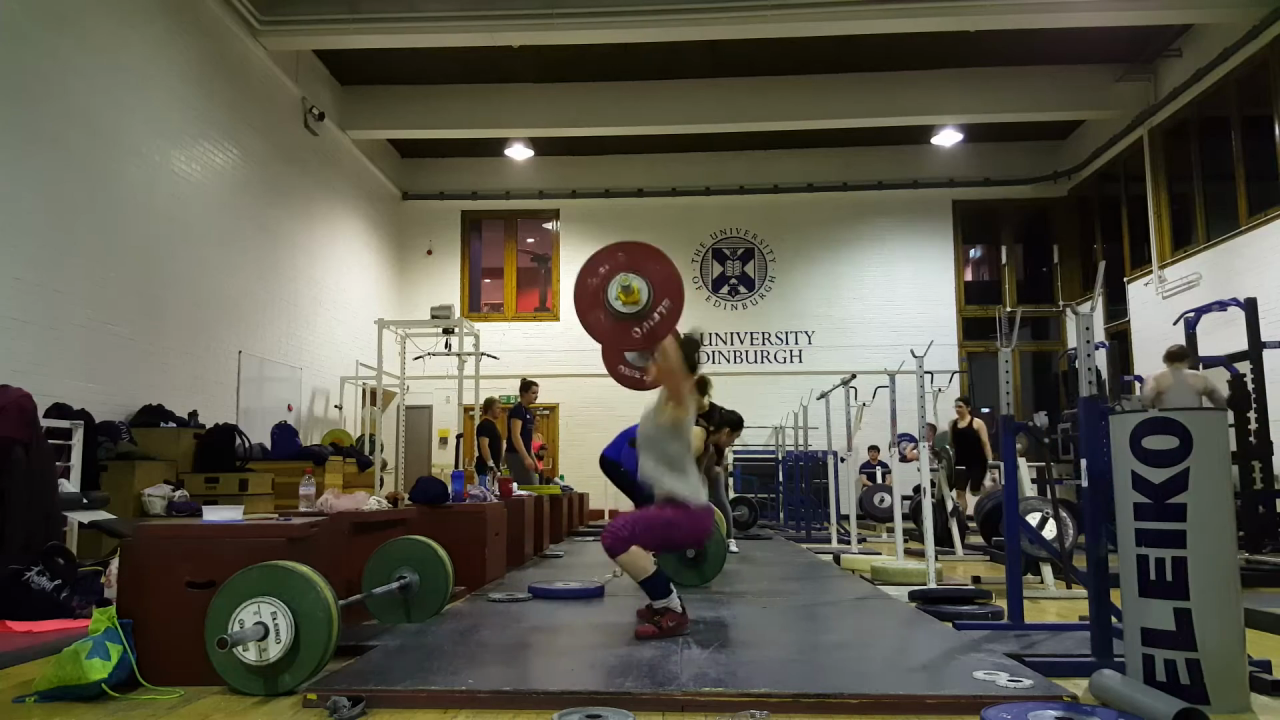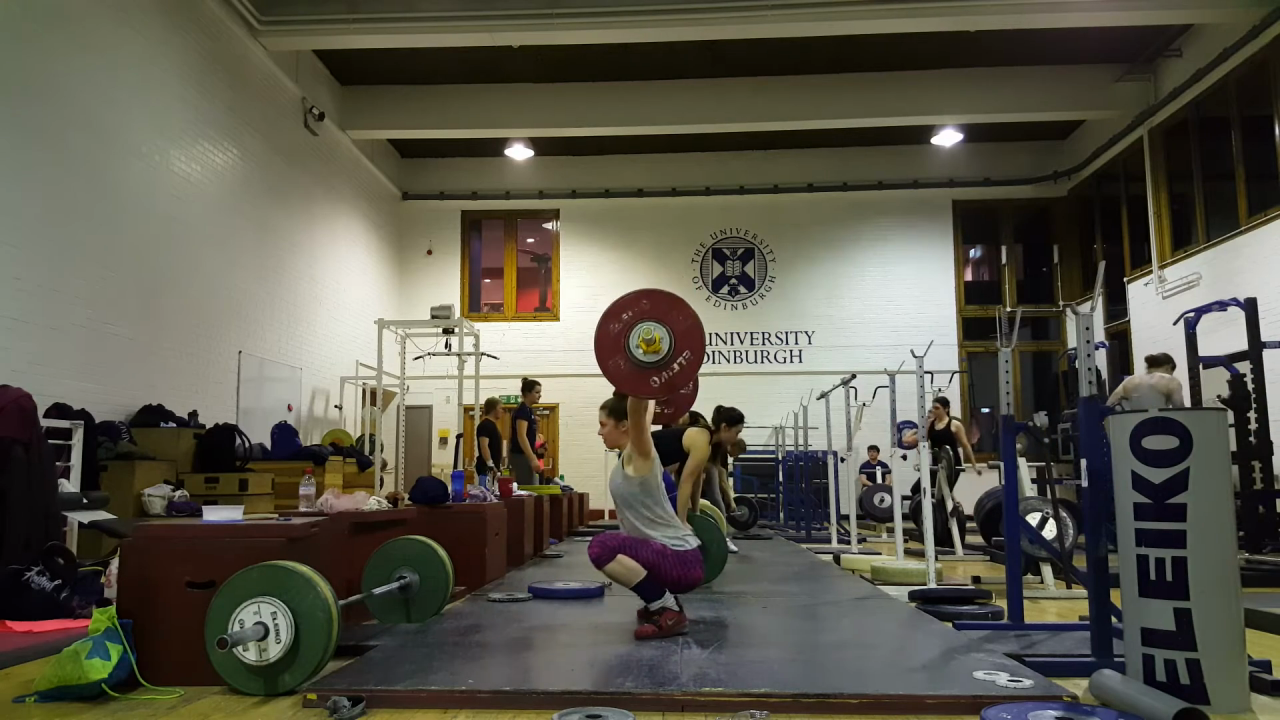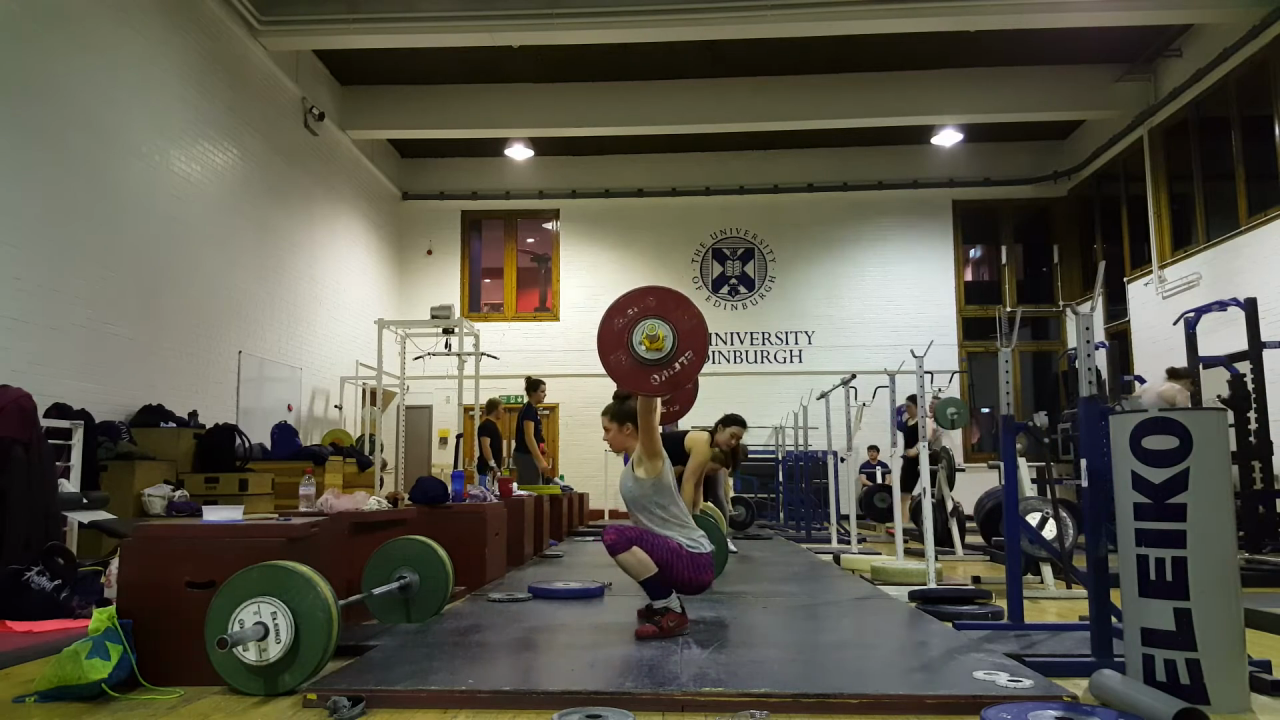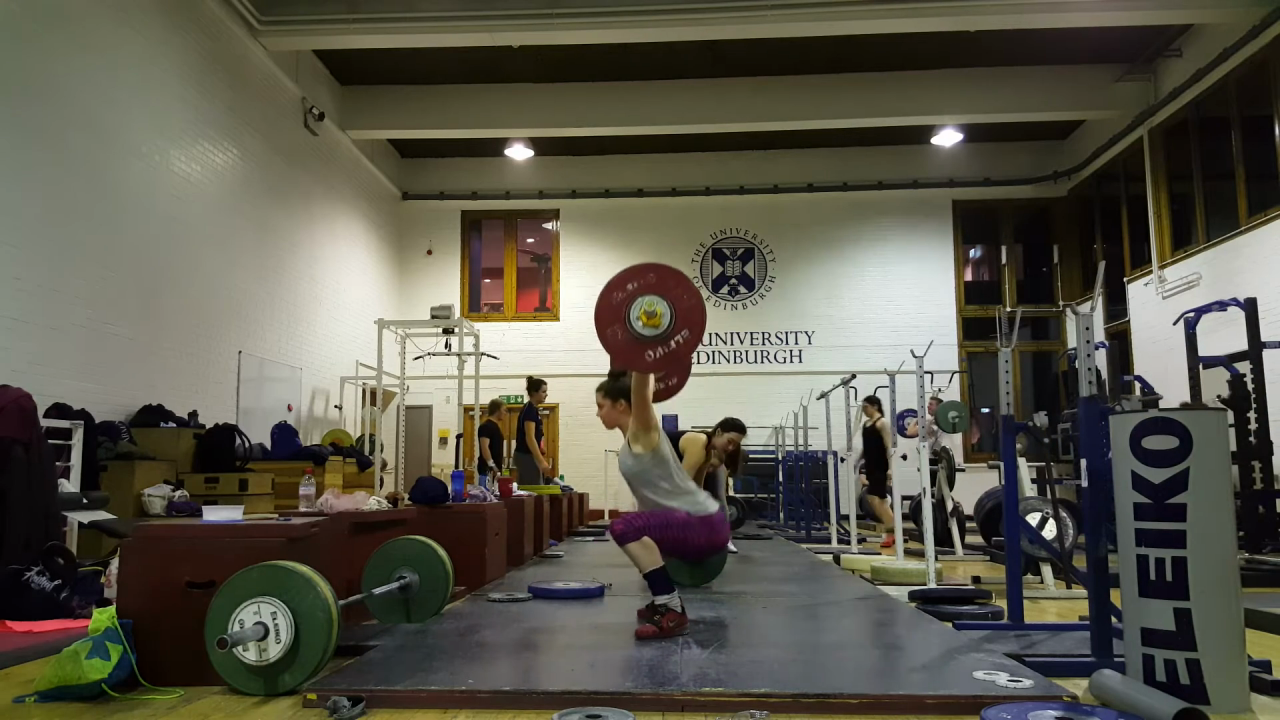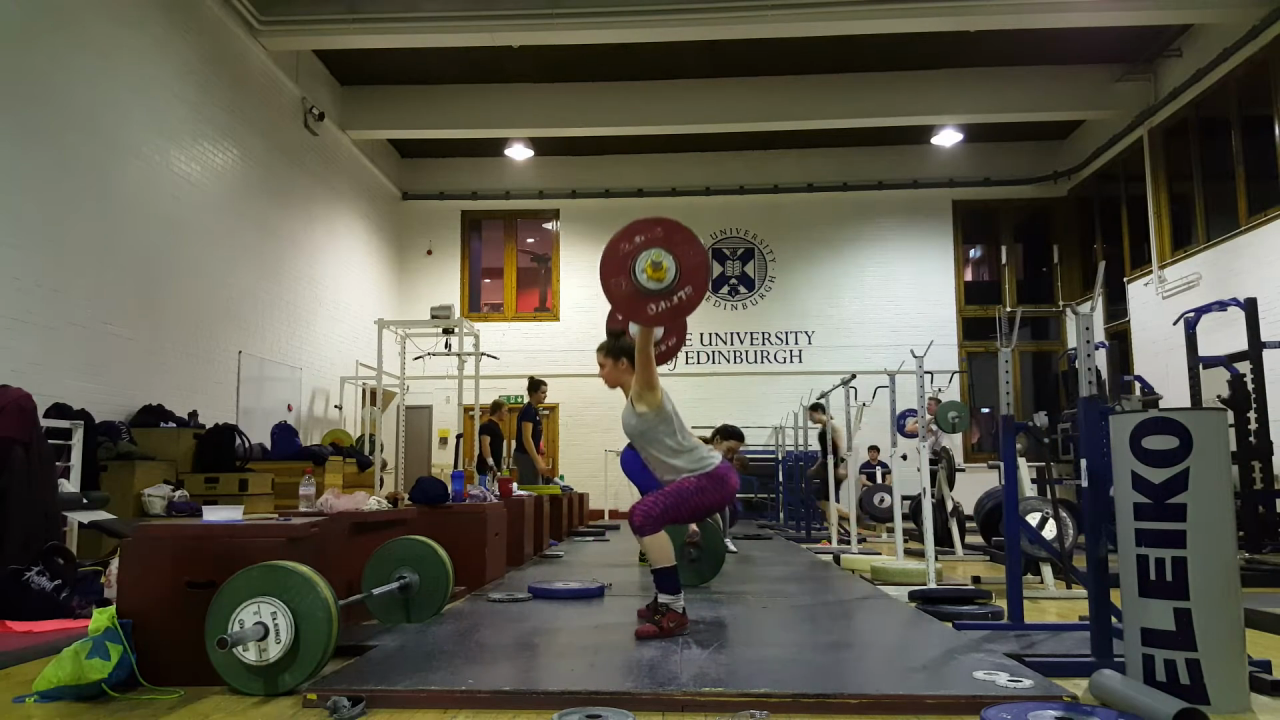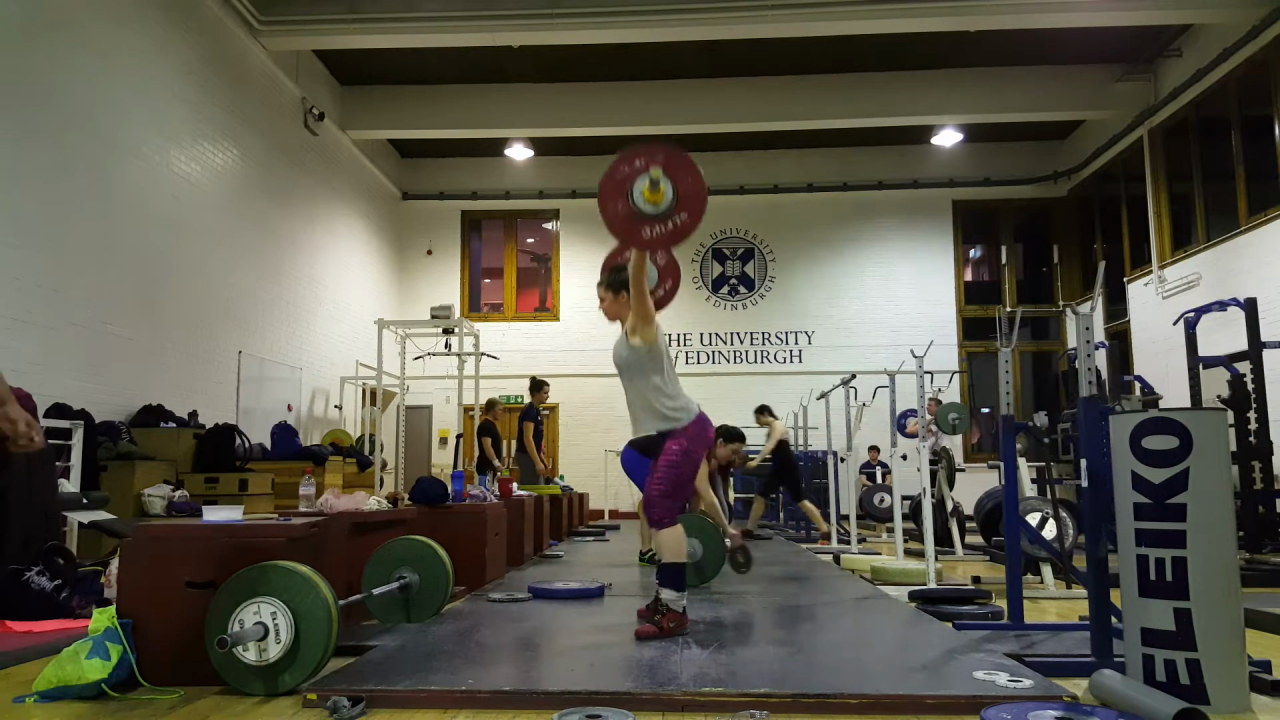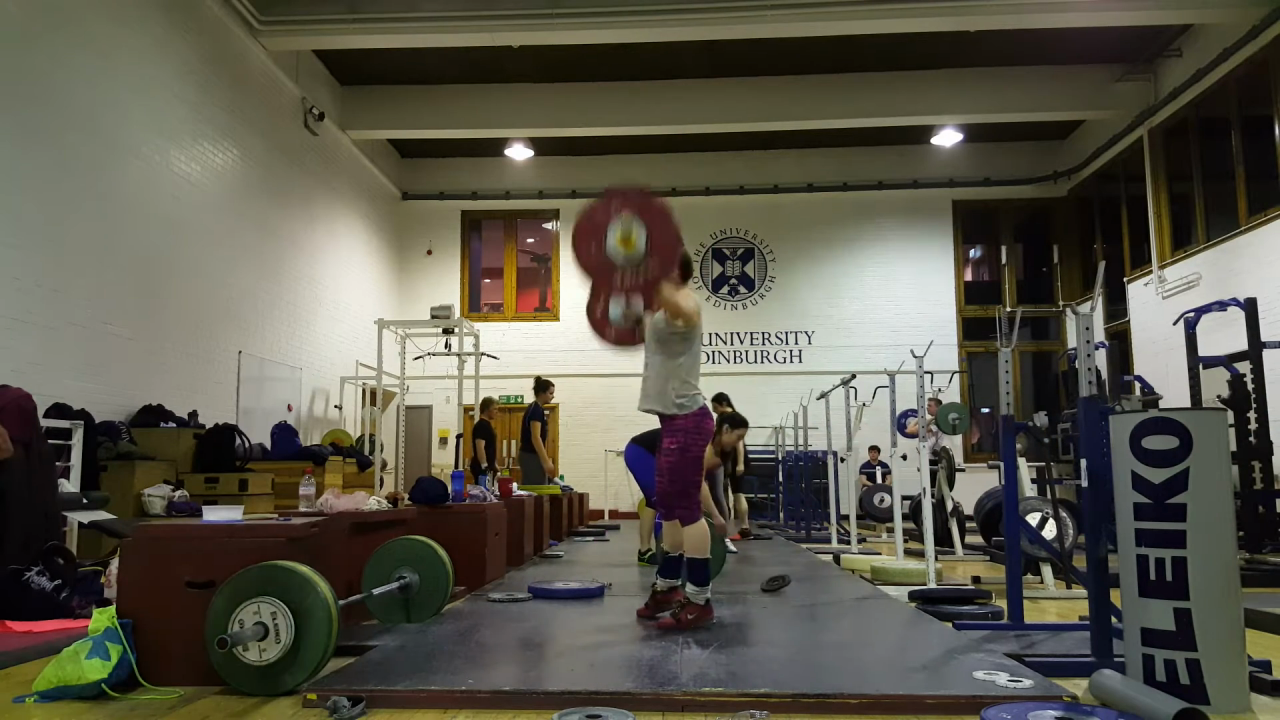
dt=0.4s
person 1, frame 1
left shoulder: (677, 399)
right shoulder: (670, 401)
left elbow: (667, 354)
left hip: (689, 515)
right hip: (675, 505)
left knee: (615, 535)
right knee: (622, 537)
left ankle: (671, 611)
right ankle: (666, 599)
person 1, frame 2
left shoulder: (638, 455)
right shoulder: (632, 457)
left elbow: (638, 412)
right elbow: (645, 410)
left hip: (680, 560)
right hip: (674, 555)
left knee: (601, 548)
right knee: (610, 547)
left ankle: (668, 611)
right ankle: (663, 601)
person 1, frame 3
left shoulder: (648, 457)
right shoulder: (639, 458)
left elbow: (647, 415)
right elbow: (651, 416)
left hip: (692, 562)
right hip: (684, 556)
left knee: (615, 536)
right knee: (623, 541)
left ankle: (671, 612)
right ankle: (665, 602)
person 1, frame 4
left shoulder: (642, 432)
right shoulder: (634, 435)
left elbow: (641, 391)
right elbow: (646, 390)
left hip: (705, 527)
right hip: (696, 526)
left knee: (625, 528)
right knee: (635, 532)
left ankle: (672, 612)
right ankle: (666, 600)
person 1, frame 5
left shoulder: (644, 390)
right shoulder: (634, 394)
left elbow: (644, 347)
right elbow: (643, 349)
left hip: (713, 478)
right hip: (705, 477)
left knee: (644, 516)
right knee: (648, 517)
left ankle: (674, 612)
right ankle: (667, 599)
person 1, frame 6
left shoulder: (640, 323)
right shoulder: (630, 328)
left elbow: (640, 278)
right elbow: (634, 281)
left wrist: (641, 245)
right wrist: (636, 251)
left hip: (687, 429)
right hip: (675, 432)
left knee: (661, 510)
right knee: (656, 509)
left ankle: (674, 610)
right ankle: (666, 596)
person 1, frame 7
left shoulder: (685, 302)
right shoulder: (670, 308)
left elbow: (685, 309)
left hip: (686, 418)
right hip: (676, 419)
left knee: (686, 507)
right knee: (669, 505)
left ankle: (698, 602)
right ankle: (667, 588)
